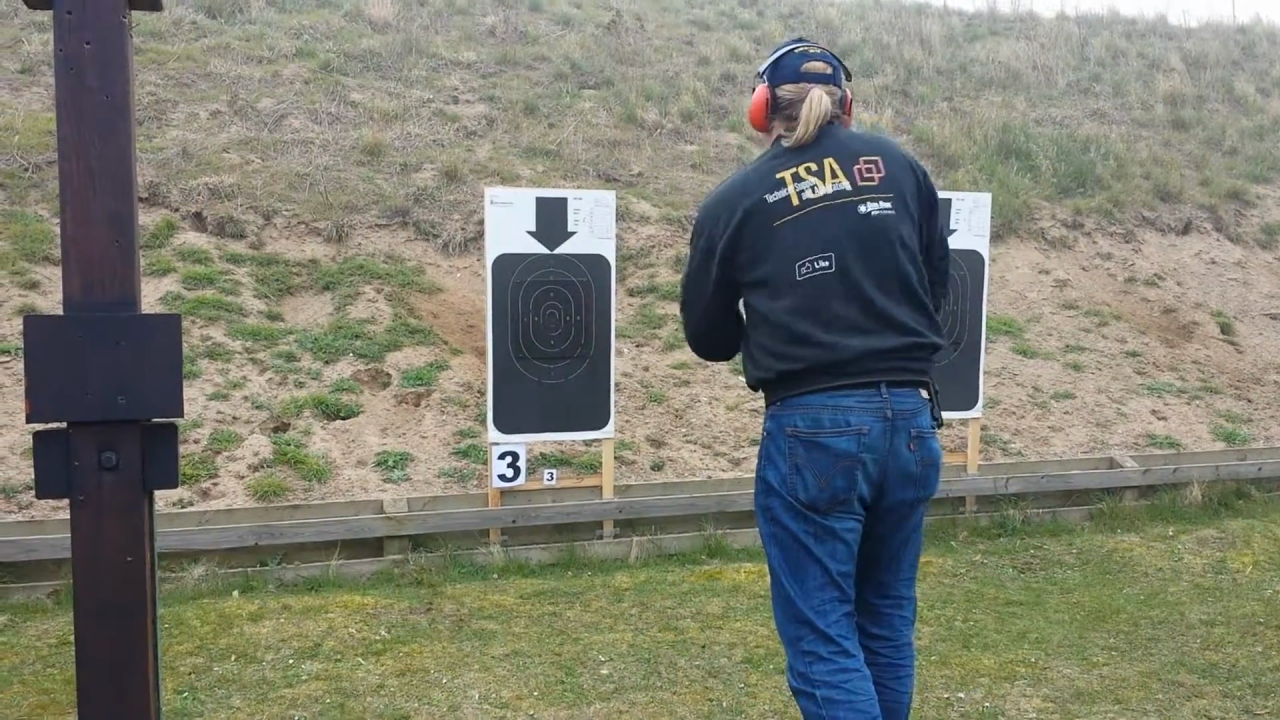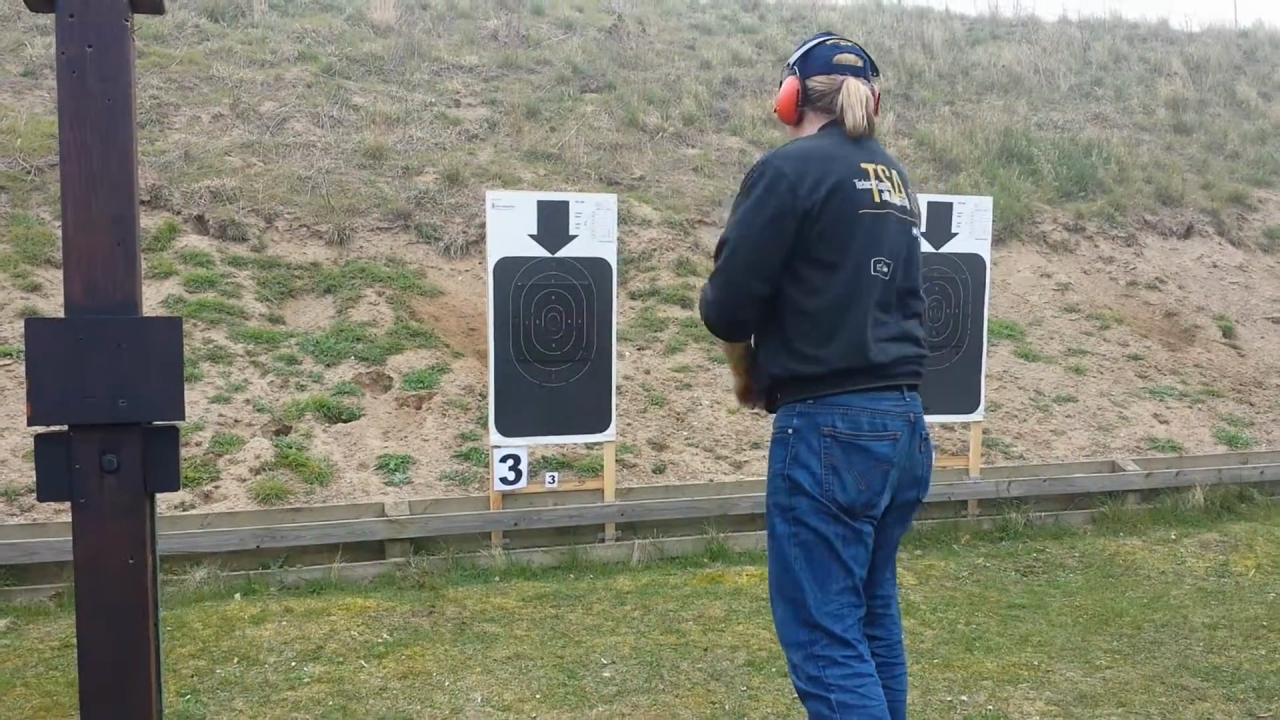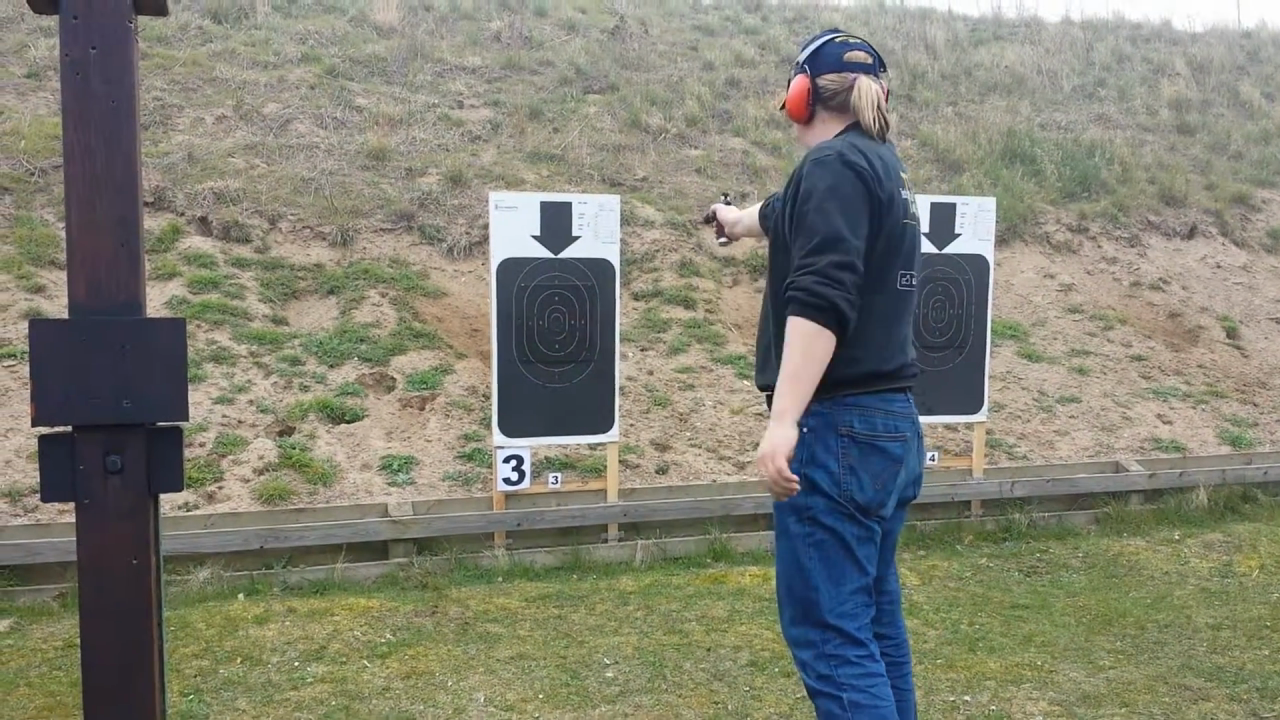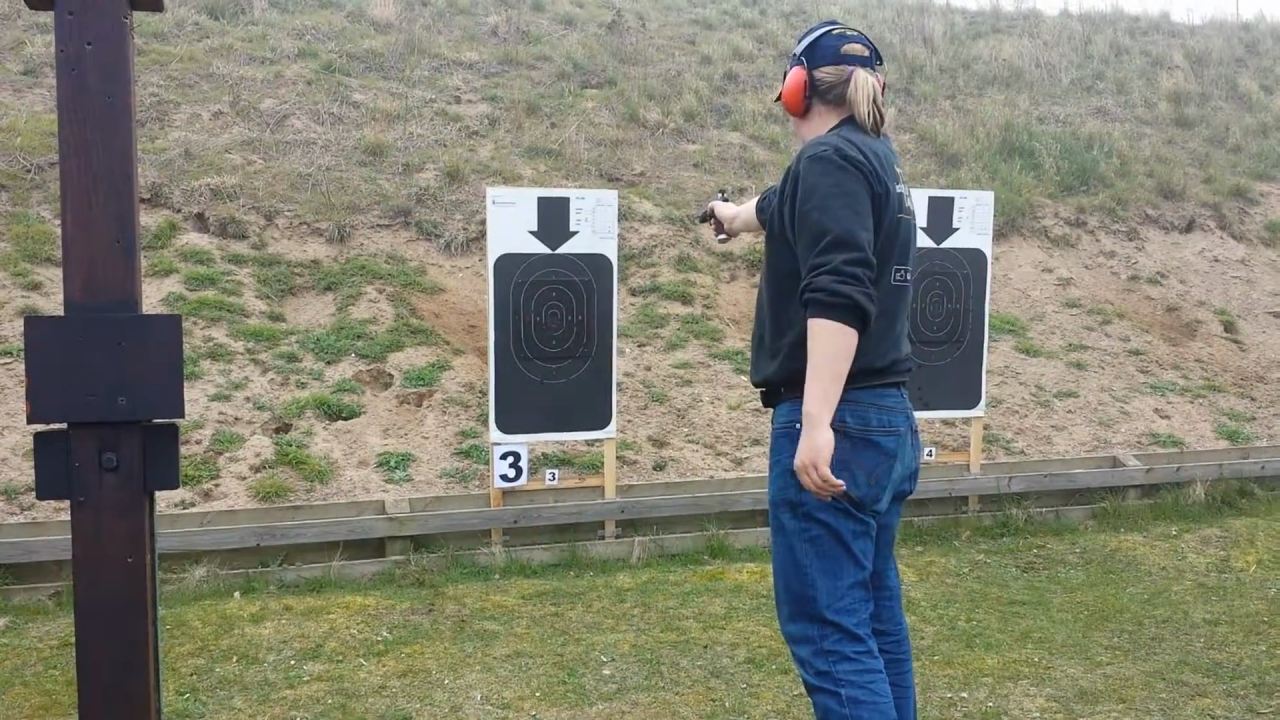
dt=0.3s
person 1, frame 1
left shoulder: (734, 200)
right shoulder: (894, 163)
left elbow: (708, 335)
right elbow: (936, 285)
left hip: (812, 430)
right hip: (908, 422)
left knee: (820, 634)
right knee: (885, 619)
person 1, frame 2
left shoulder: (787, 169)
right shoulder: (897, 181)
left elbow: (727, 306)
left wrist: (747, 371)
left hip: (829, 429)
right hip: (904, 423)
left knee: (824, 634)
right knee: (872, 617)
person 1, frame 3
left shoulder: (833, 166)
right shoulder: (881, 167)
left elbow: (821, 296)
left wrist: (784, 420)
right wrist: (739, 218)
left hip: (839, 429)
right hip: (892, 425)
left knee: (830, 631)
right knee: (873, 617)
person 1, frame 4
left shoulder: (828, 161)
right shoulder: (874, 160)
left elbow: (838, 294)
left wrist: (817, 422)
right wrist: (736, 214)
left hip: (838, 427)
right hip: (887, 422)
left knee: (829, 628)
right knee: (874, 615)
